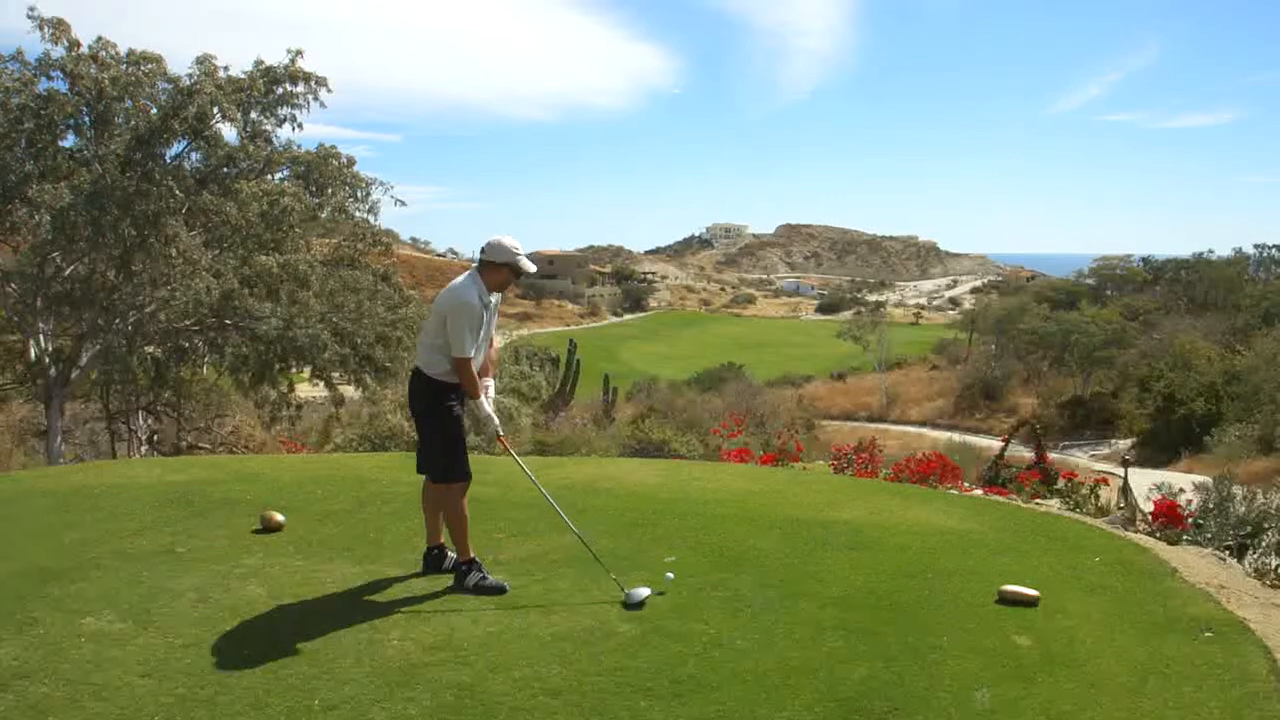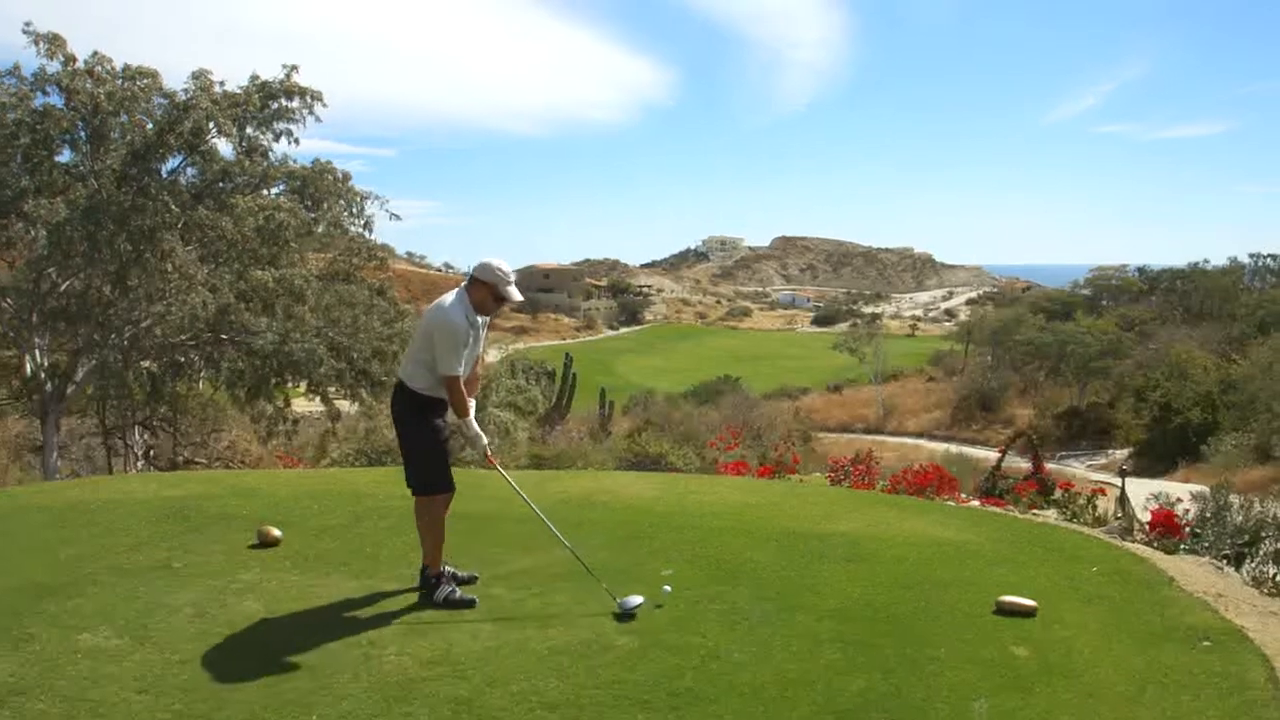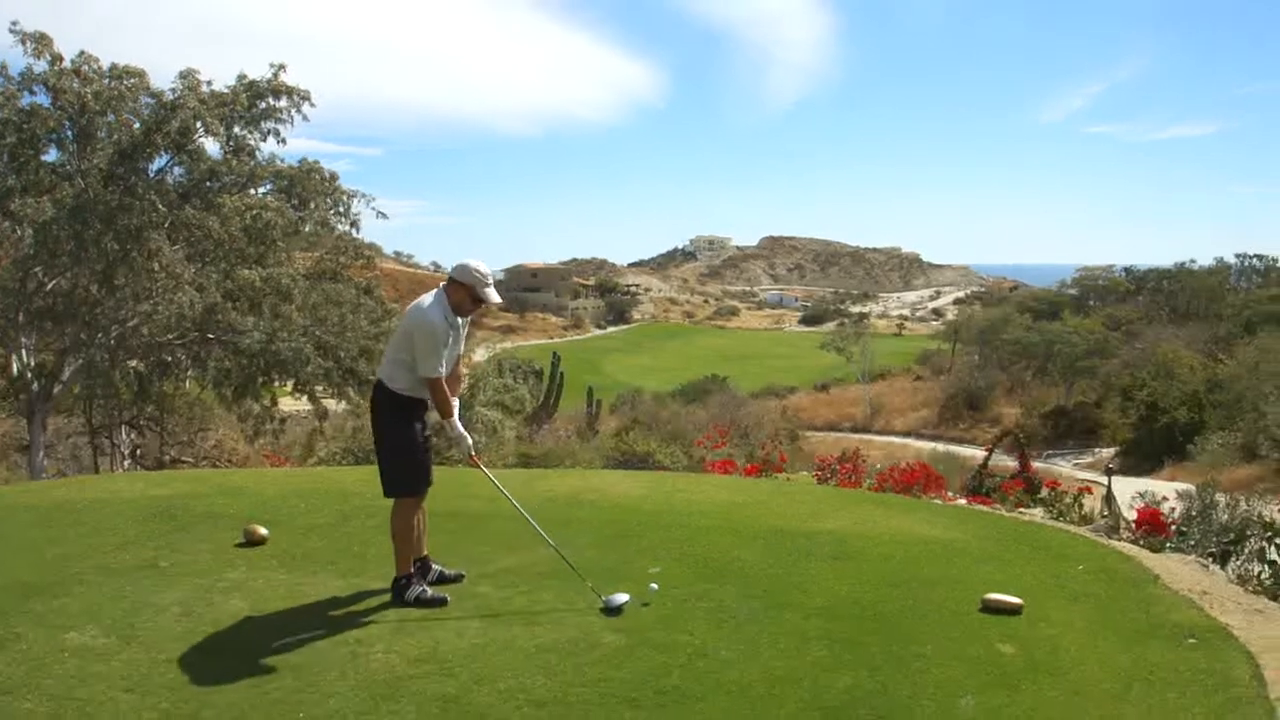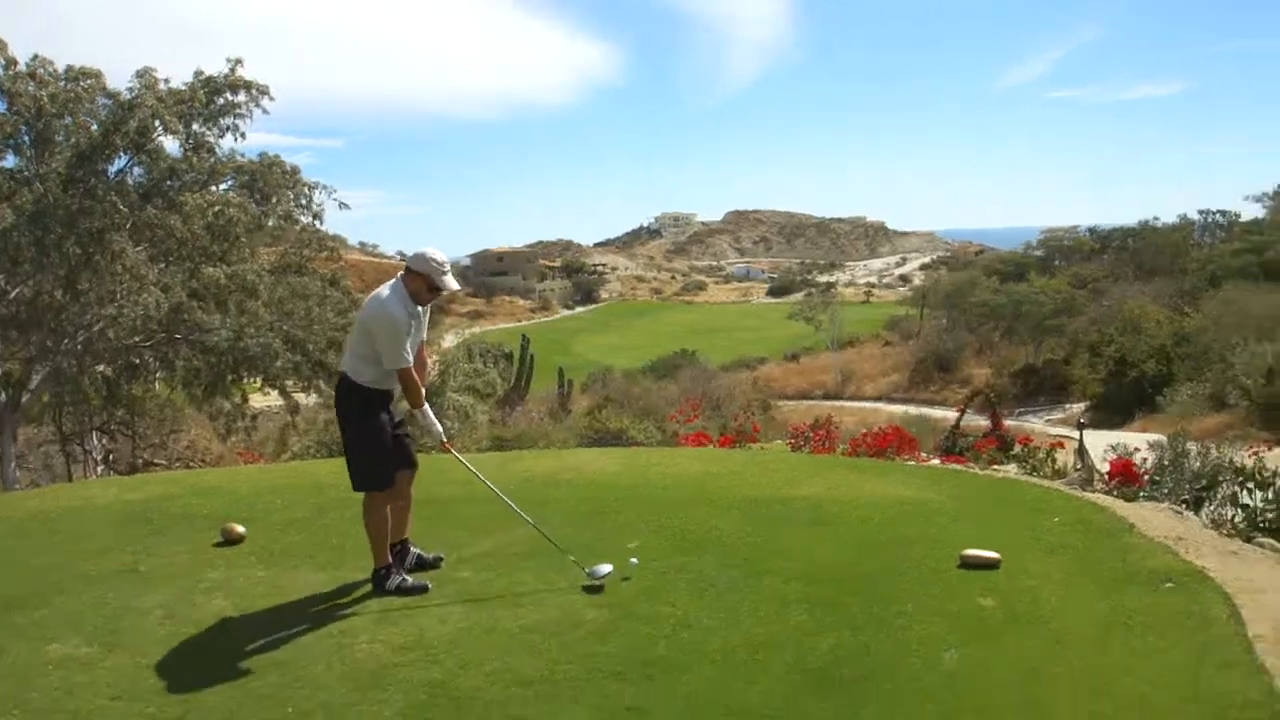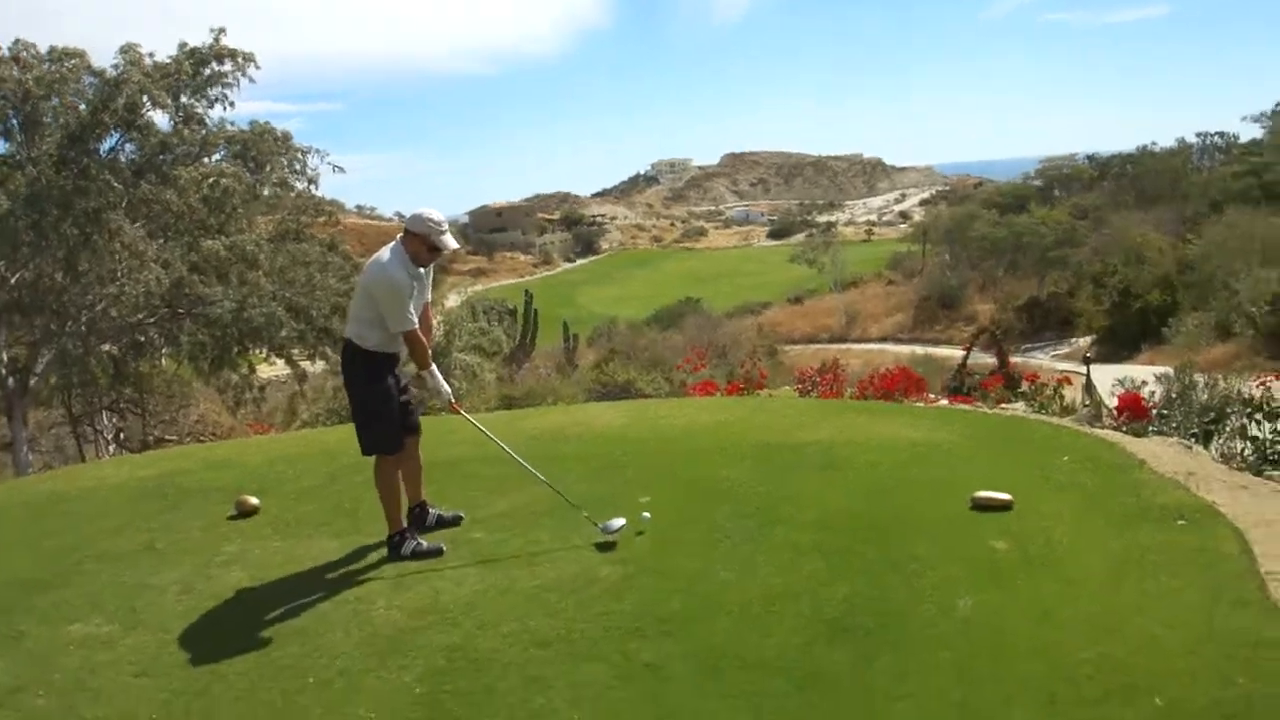
dt=0.2s
person 1, frame 1
left shoulder: (490, 294)
right shoulder: (465, 300)
left elbow: (487, 344)
right elbow: (461, 364)
left wrist: (489, 386)
right wrist: (482, 408)
left hip: (445, 388)
right hip: (435, 390)
left knee: (438, 477)
right knee: (455, 480)
left ankle: (435, 552)
right ankle: (467, 567)
person 1, frame 2
left shoulder: (478, 312)
right shoulder: (451, 318)
left elbow: (473, 364)
right elbow: (452, 383)
left wrist: (470, 408)
right wrist: (471, 429)
left hip: (432, 402)
right hip: (416, 403)
left knee: (428, 490)
right knee: (439, 491)
left ankle: (434, 567)
right ankle: (433, 579)
person 1, frame 3
left shoulder: (458, 312)
right shoulder: (430, 319)
left elbow: (454, 364)
right elbow: (435, 384)
left wrist: (454, 407)
right wrist: (456, 430)
left hip: (413, 403)
right hip: (395, 403)
left knee: (418, 490)
right knee: (409, 494)
left ankle: (421, 564)
right ankle: (404, 581)
person 1, frame 4
left shoulder: (418, 301)
right shoulder: (389, 312)
left elbow: (419, 352)
right elbow: (405, 374)
left wrist: (420, 402)
right wrist: (427, 419)
left hip: (381, 395)
right hip: (361, 398)
left knee: (405, 471)
right knee: (380, 487)
left ankle: (400, 549)
right ankle: (384, 570)
person 1, frame 5
left shoulder: (420, 261)
right shoulder: (389, 274)
left elbow: (424, 313)
right elbow: (412, 336)
left wrist: (428, 365)
right wrist: (435, 379)
left hip: (388, 358)
right hip: (366, 362)
left knee: (410, 439)
right knee: (389, 451)
left ankle: (419, 511)
right ankle: (398, 536)
